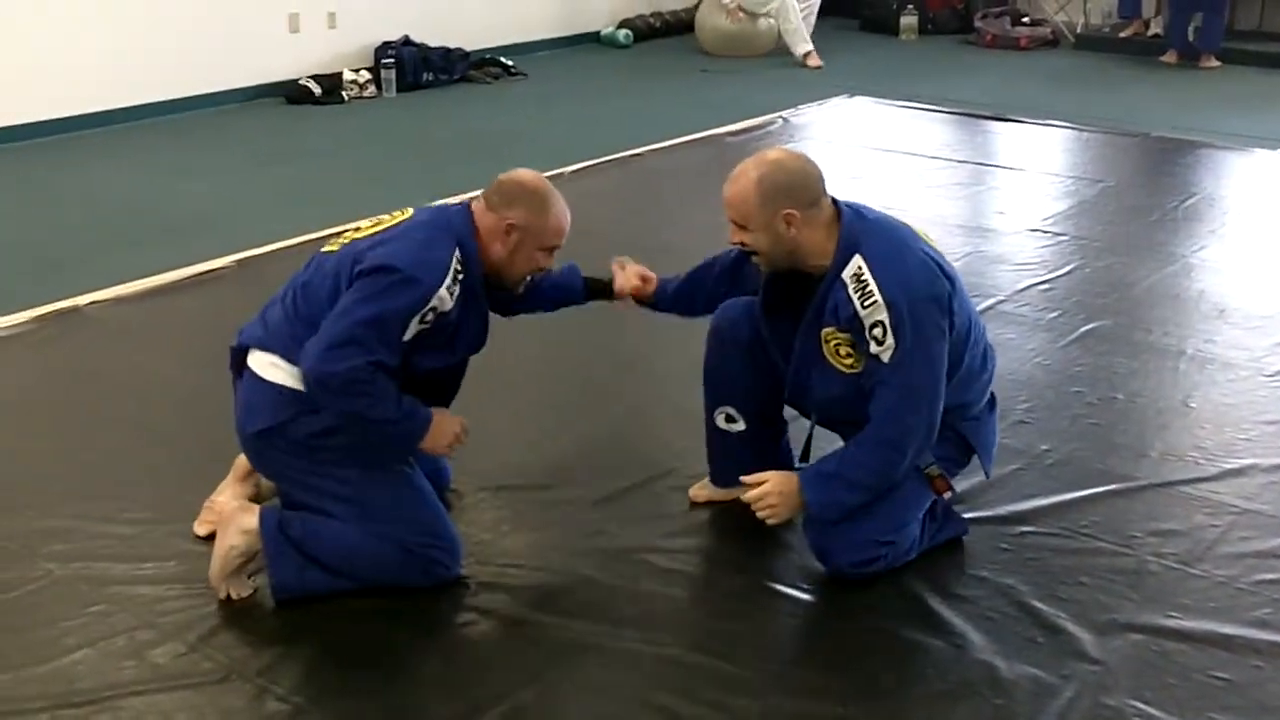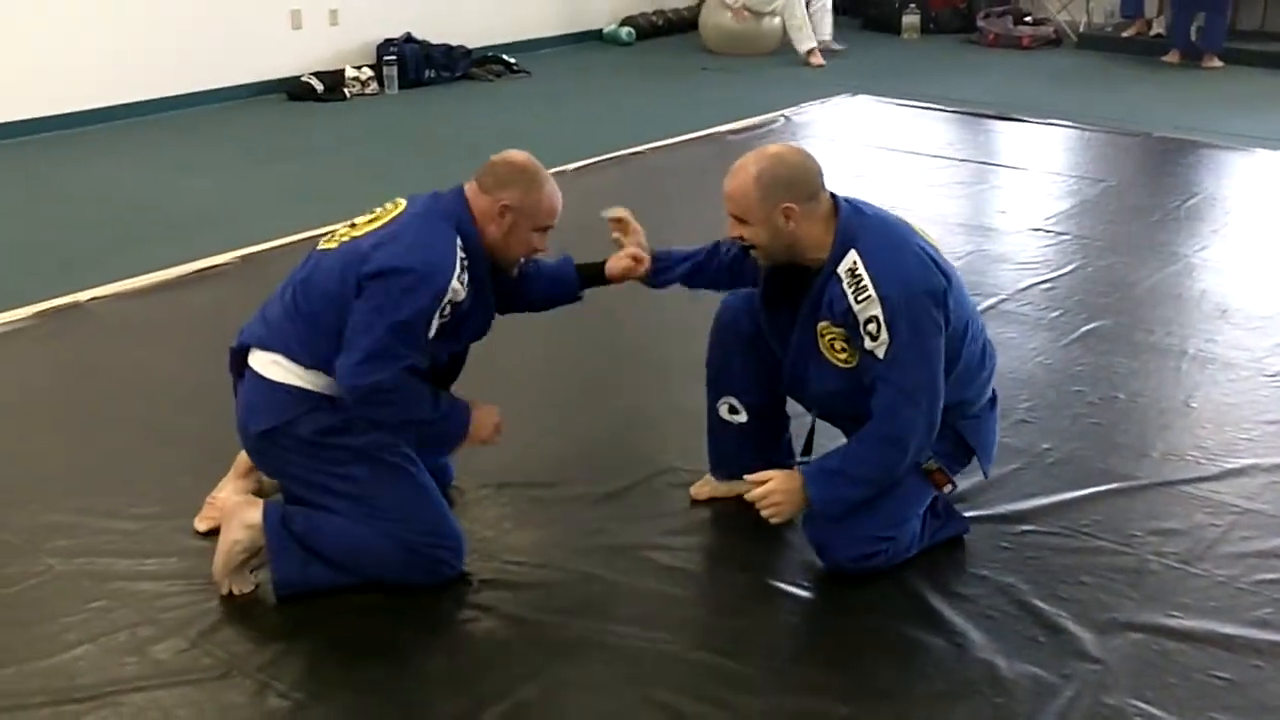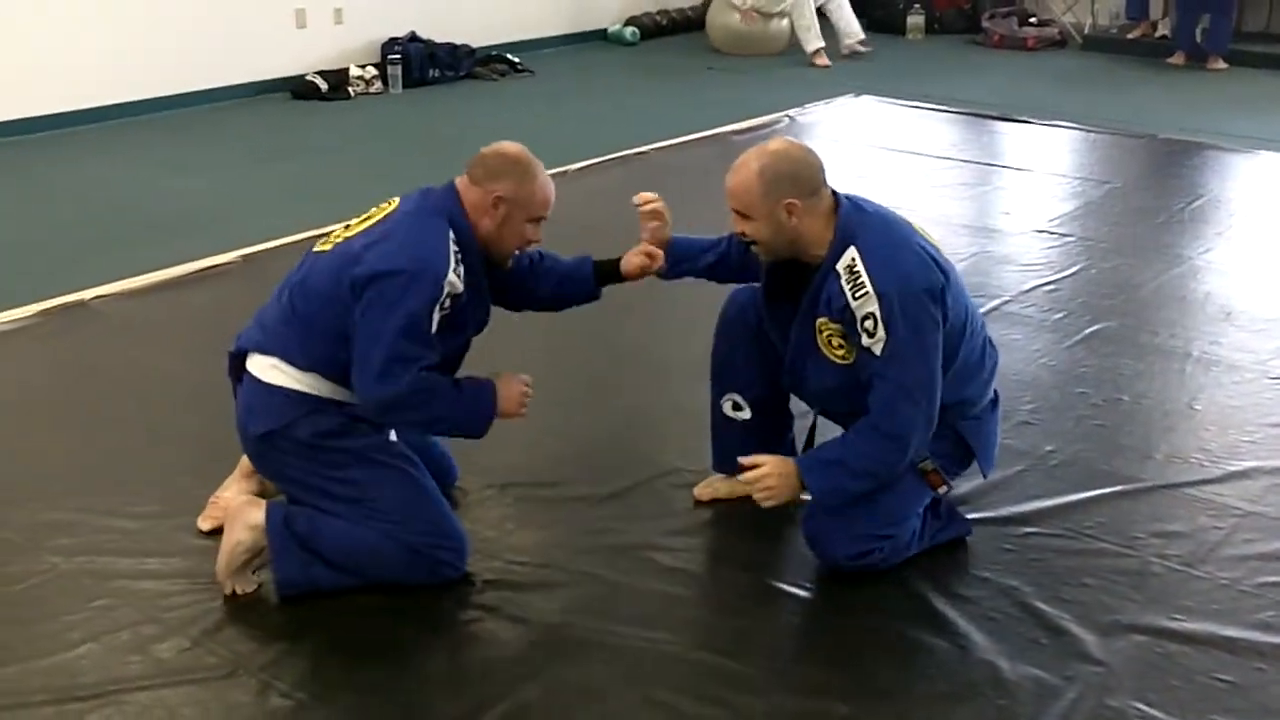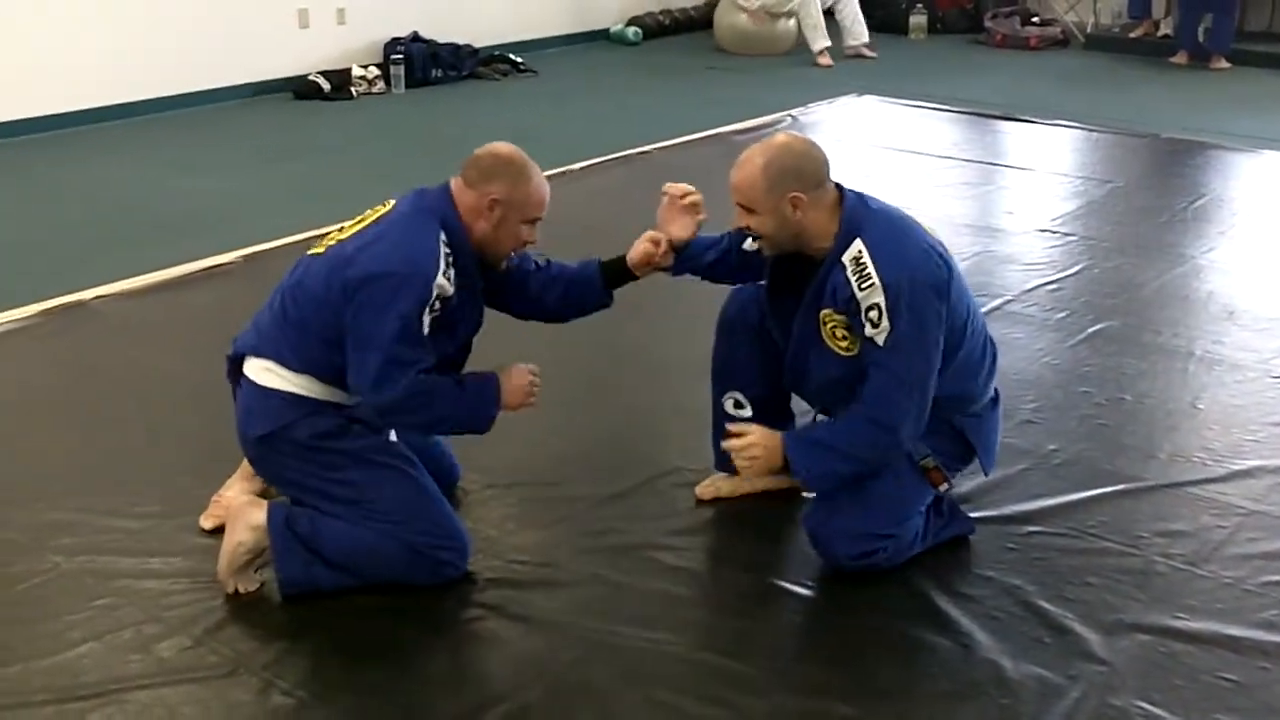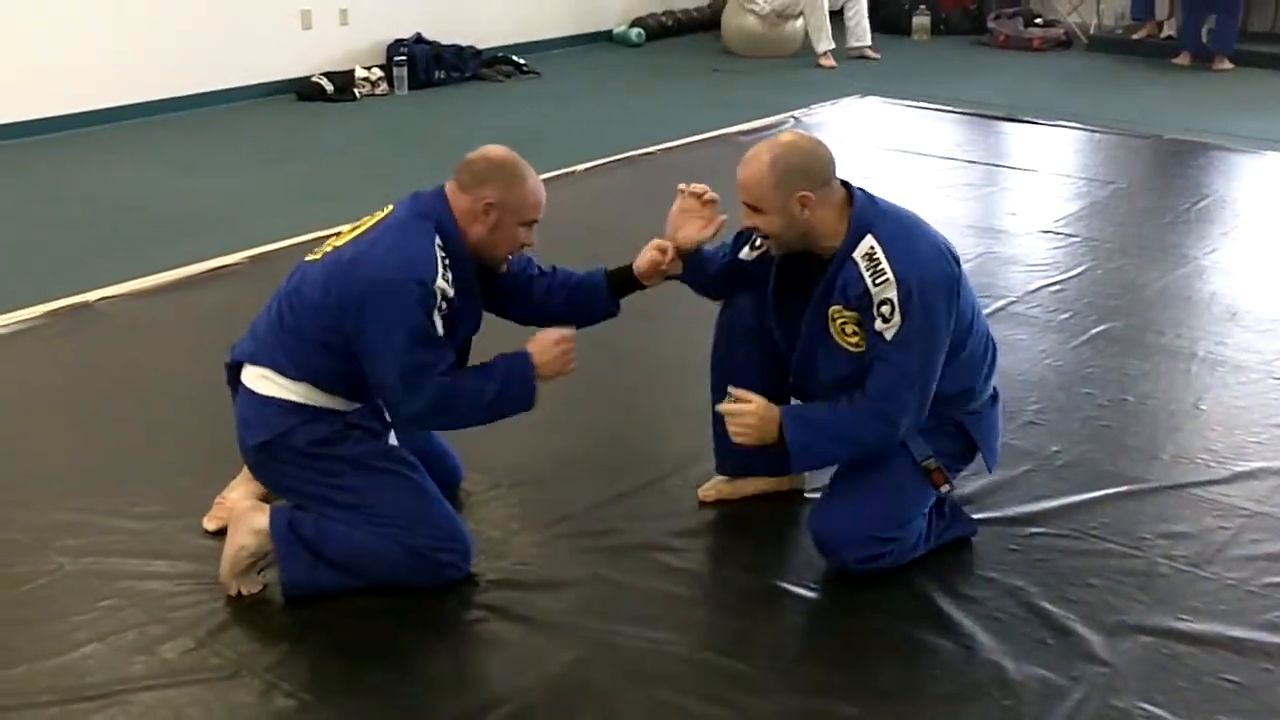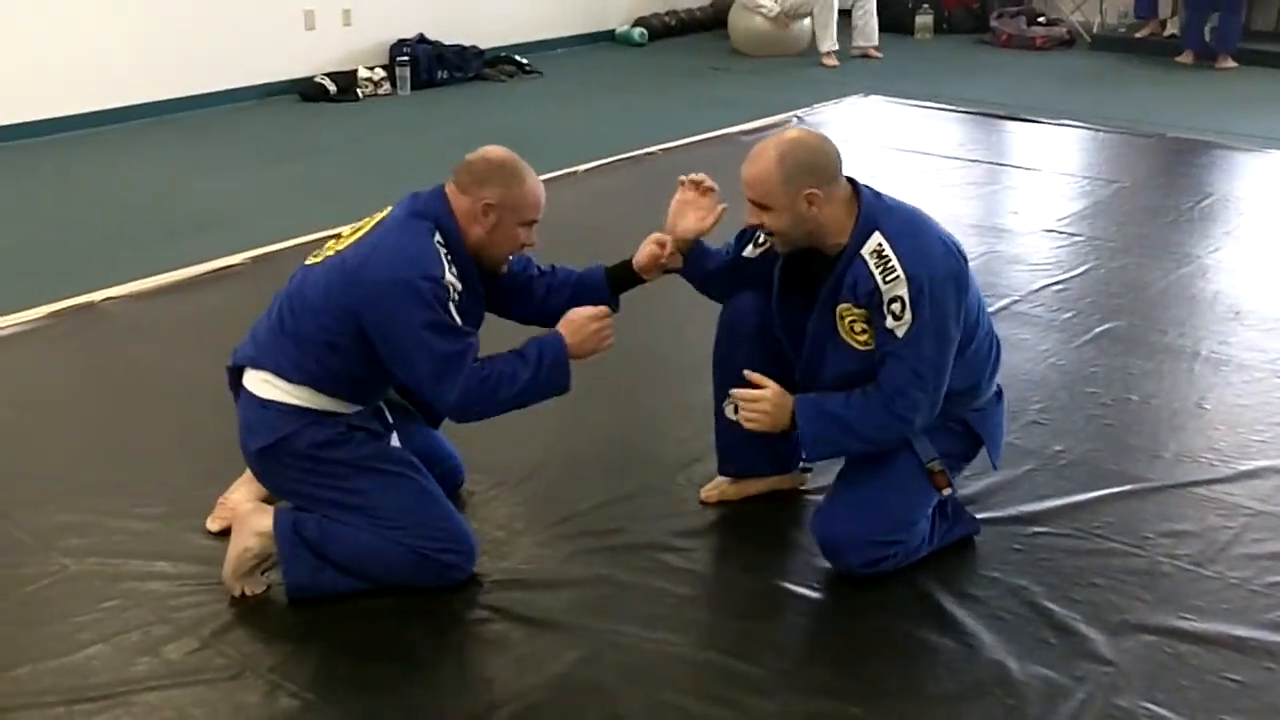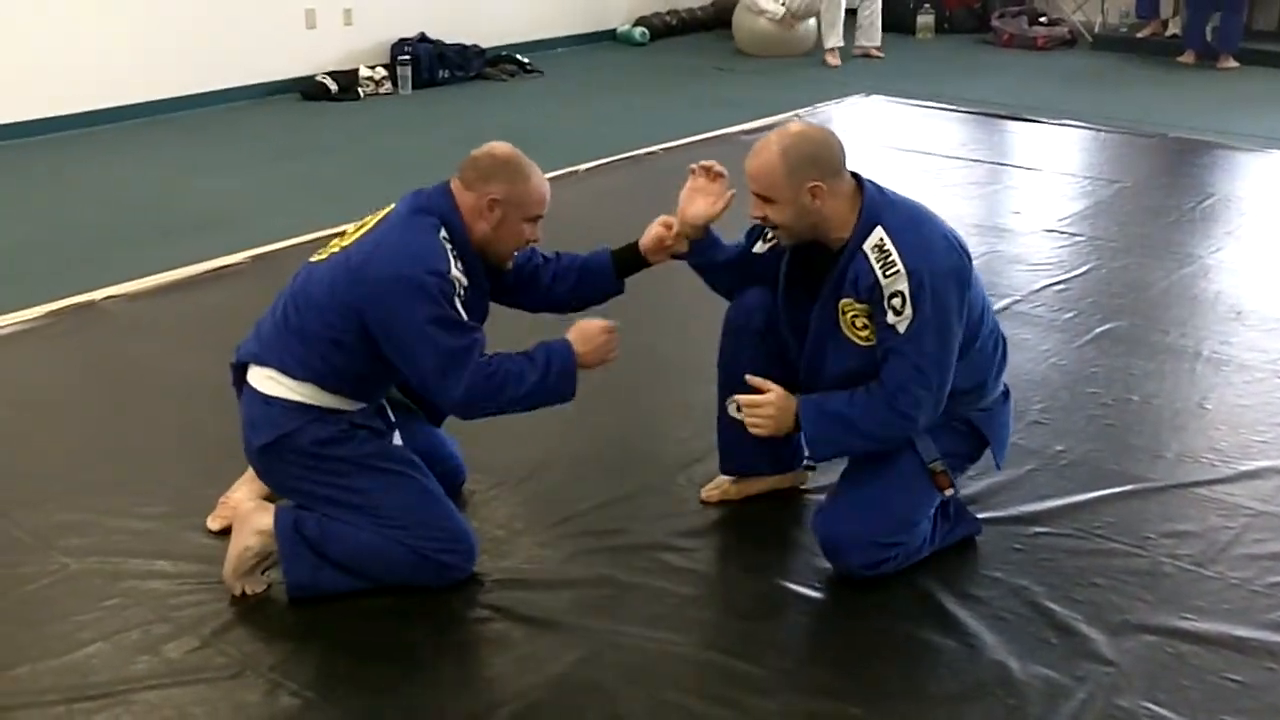
dt=0.1s
person 1, frame 1
left shoulder: (451, 233)
right shoulder: (420, 270)
left elbow: (506, 289)
right elbow: (334, 372)
left wrist: (599, 287)
right wrist: (418, 426)
left hip: (307, 391)
right hip: (293, 407)
left knee: (426, 482)
right knee: (430, 557)
left ankle: (264, 472)
right ankle: (259, 532)
person 1, frame 2
left shoulder: (446, 219)
right shoulder: (425, 266)
left elbow: (509, 282)
right elbow: (373, 384)
left wrist: (598, 274)
right wrist: (460, 420)
left hip: (320, 385)
right hip: (298, 403)
left knee: (433, 477)
right knee: (435, 553)
left ankle: (271, 464)
right ankle: (262, 524)
person 1, frame 3
left shoulder: (441, 216)
right shoulder: (420, 262)
left elbow: (523, 278)
right elbow: (394, 388)
left wrist: (615, 271)
right wrist: (489, 400)
left hip: (328, 387)
right hip: (297, 409)
left knee: (435, 478)
right knee: (437, 553)
left ankle: (272, 470)
right ankle: (264, 526)
person 1, frame 4
left shoulder: (437, 218)
right shoulder: (409, 265)
left elbow: (529, 288)
right elbow: (392, 392)
left wrist: (622, 269)
right wrist: (493, 395)
left hip: (330, 389)
right hip: (295, 410)
left knee: (438, 477)
right knee: (438, 553)
left ankle: (275, 469)
right ankle: (266, 524)
person 1, frame 5
left shoulder: (434, 224)
right shoulder: (403, 270)
left elbow: (532, 291)
right elbow: (422, 398)
left wrist: (633, 277)
right wrist: (527, 367)
left hip: (329, 397)
right hip: (295, 418)
left knee: (440, 479)
right knee: (442, 555)
left ankle: (278, 475)
right ankle: (272, 530)
person 1, frame 6
left shoulder: (438, 225)
right shoulder: (408, 271)
left elbow: (532, 291)
right elbow: (462, 391)
left wrist: (629, 272)
right wrist: (561, 348)
left hip: (336, 396)
right hip: (297, 419)
left knee: (442, 478)
right knee: (445, 556)
left ankle: (280, 475)
right ankle: (272, 530)
person 1, frame 7
left shoulder: (436, 220)
right shoulder: (412, 267)
left elbow: (539, 280)
right elbow: (468, 386)
left wrist: (637, 256)
right wrist: (570, 355)
left hip: (335, 397)
right hip: (300, 419)
left knee: (444, 478)
right knee: (446, 554)
left ankle: (277, 474)
right ankle: (271, 529)
person 2, frame 1
left shoulder: (897, 289)
right shoulder: (797, 242)
left elbow: (902, 431)
right elbow: (736, 272)
left wrist: (808, 490)
right wrist: (659, 291)
left hip: (933, 423)
right hip: (854, 392)
left knee: (844, 547)
right knee: (737, 324)
left ankle: (924, 507)
right ankle: (749, 471)
person 2, frame 2
left shoulder: (893, 285)
right shoulder: (799, 236)
left elbow: (902, 428)
right elbow: (738, 262)
left wrist: (811, 488)
right wrist: (653, 261)
left hip: (930, 420)
right hip: (855, 388)
left knee: (842, 542)
right knee: (739, 317)
left ankle: (926, 504)
right ankle: (750, 467)
person 2, frame 3
left shoulder: (891, 281)
right shoulder: (792, 234)
left elbow: (900, 424)
right elbow: (739, 256)
left wrist: (803, 475)
right wrist: (669, 248)
left hip: (932, 420)
right hip: (853, 387)
left knee: (840, 539)
right knee: (744, 312)
left ankle: (931, 510)
right ankle: (748, 468)
person 2, frame 4
left shoulder: (896, 273)
right shoulder: (797, 230)
left elbow: (893, 417)
right elbow: (739, 254)
left wrist: (788, 449)
right wrist: (680, 246)
left hip: (932, 416)
right hip: (855, 384)
left knee: (843, 538)
right knee: (746, 311)
left ankle: (936, 509)
right ankle: (761, 469)
person 2, frame 5
left shoulder: (903, 270)
right shoulder: (792, 228)
left elbow: (891, 410)
right elbow: (735, 279)
left wrist: (781, 425)
right wrist: (687, 252)
left hip: (928, 414)
left knee: (846, 540)
right knee: (745, 315)
left ankle: (933, 508)
right ankle: (765, 469)
person 2, frame 6
left shoulder: (914, 266)
right shoulder: (797, 226)
left elbow: (904, 406)
right elbow: (735, 279)
left wrist: (794, 415)
right wrist: (686, 245)
left hip: (932, 412)
right hip: (853, 377)
left knee: (850, 543)
right knee: (745, 314)
left ankle: (938, 511)
right ankle: (765, 467)
person 2, frame 7
left shoulder: (916, 263)
right shoulder: (804, 217)
left elbow: (908, 403)
right elbow: (748, 278)
left wrist: (797, 415)
right wrist: (695, 233)
left hip: (936, 412)
left knee: (851, 544)
right knee: (752, 311)
left ankle: (939, 509)
right ankle: (771, 468)
